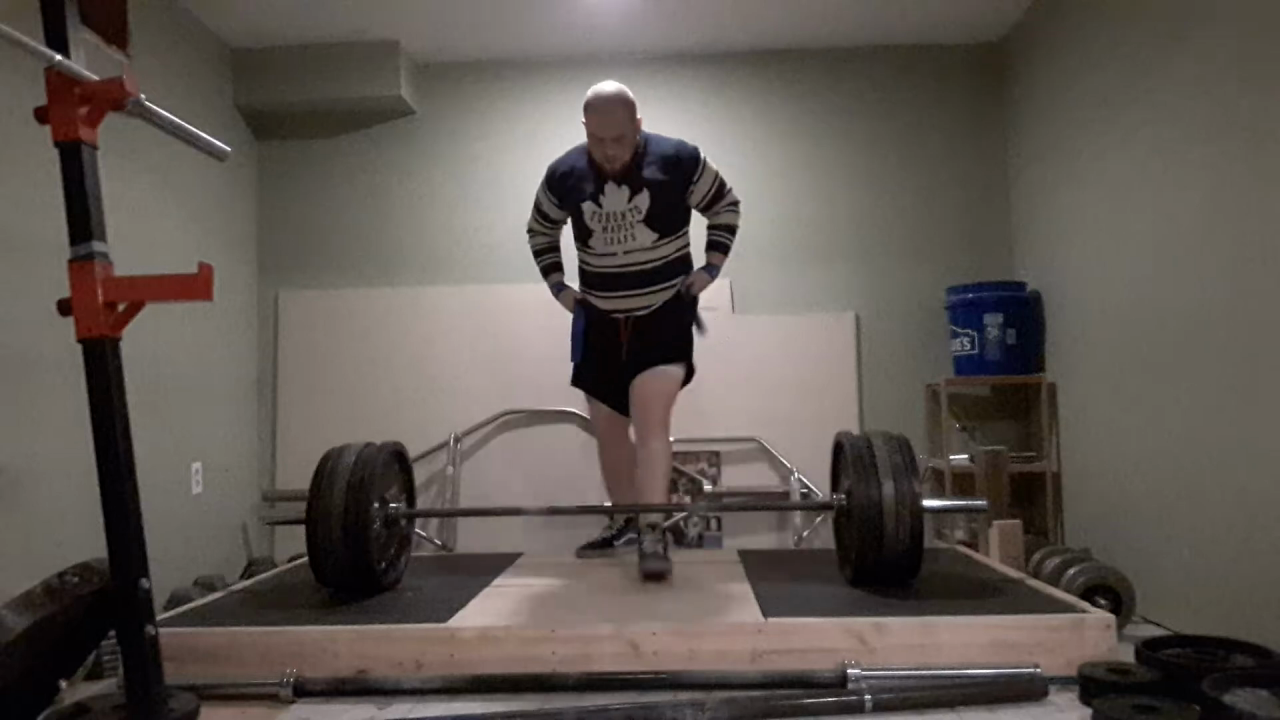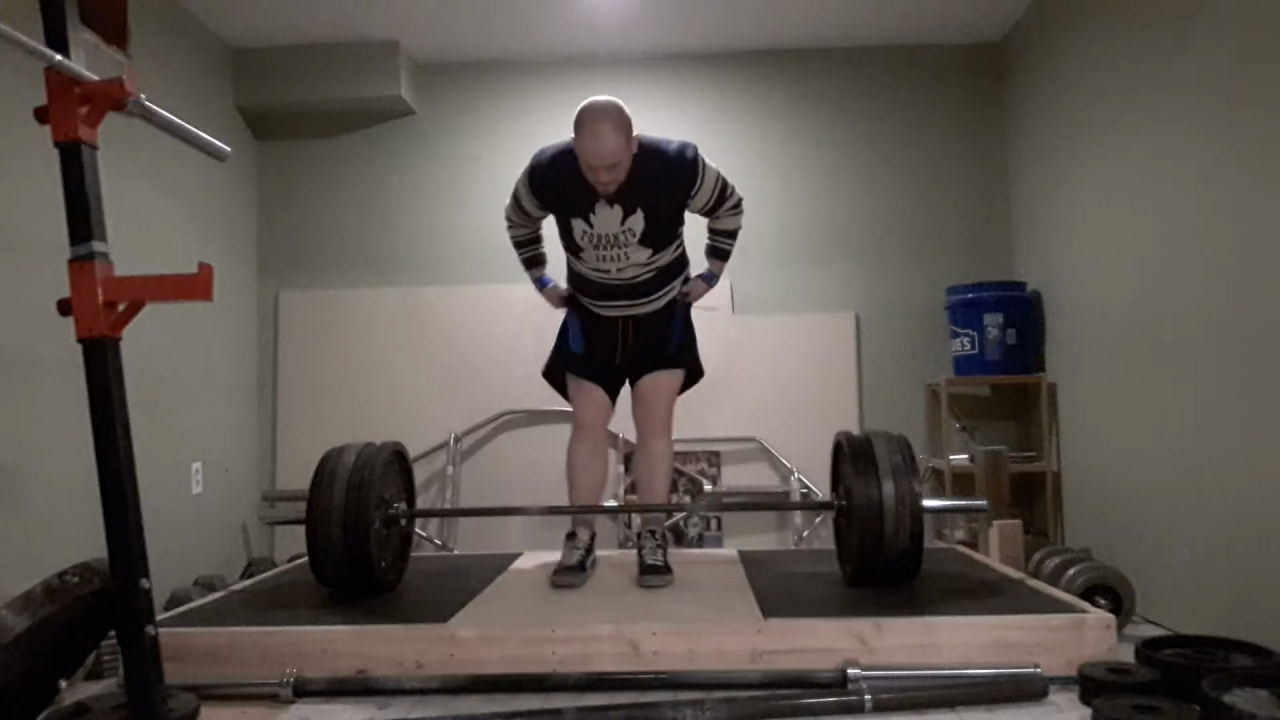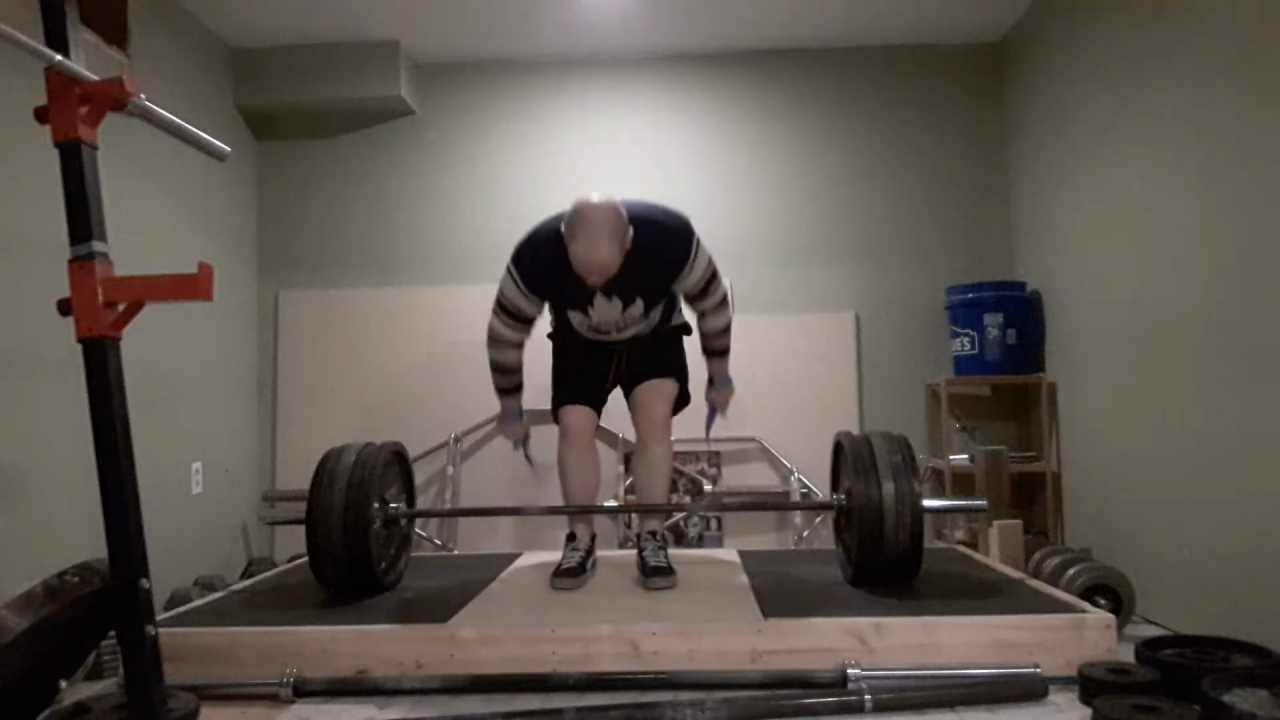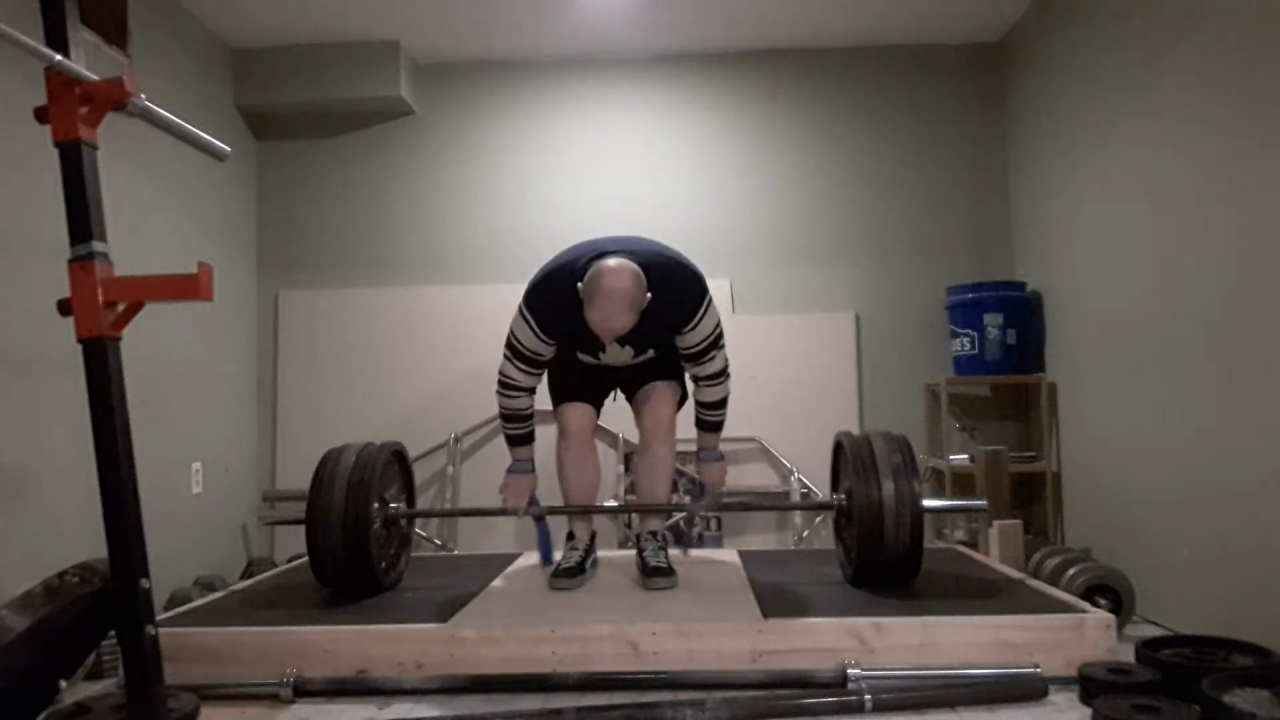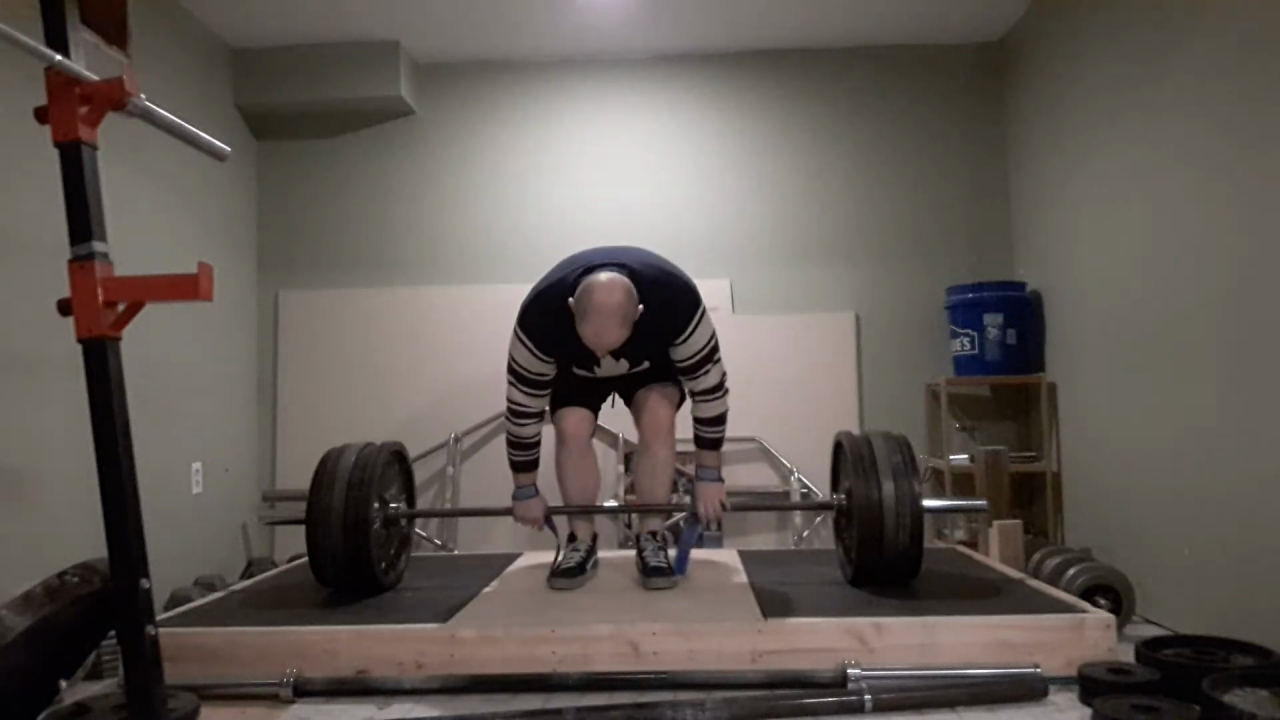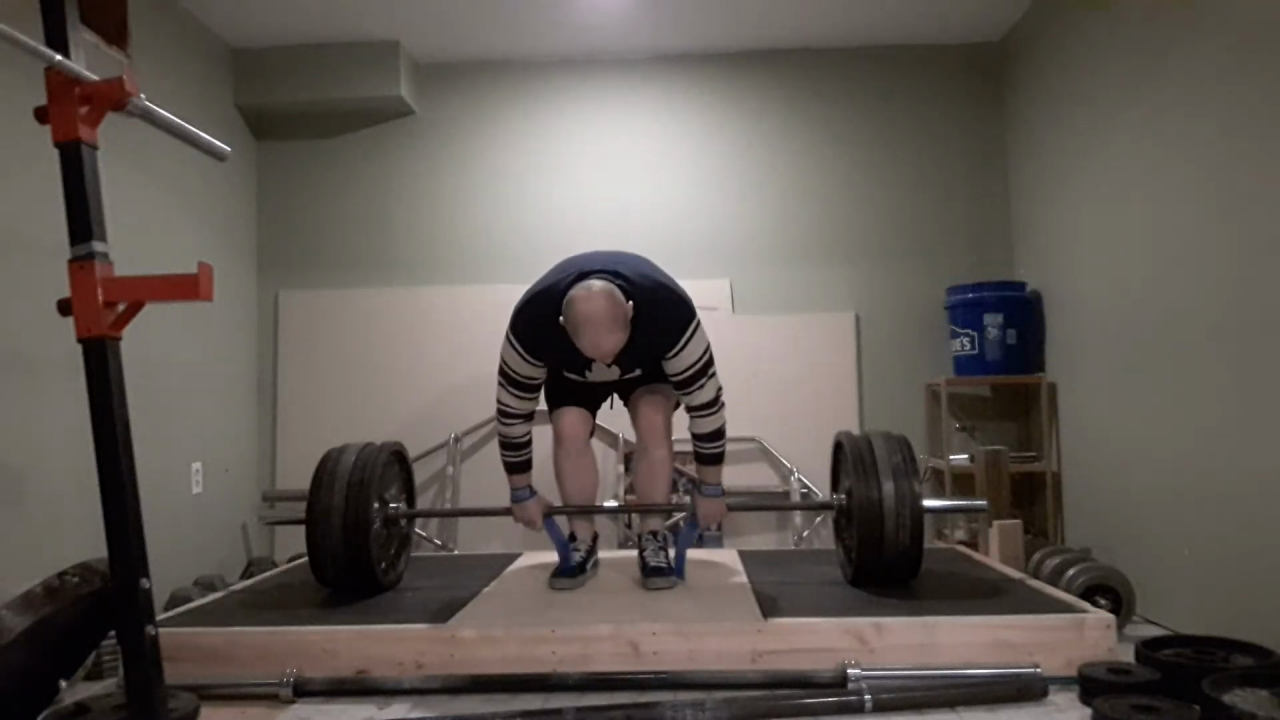
dt=0.4s
person 1, frame 1
left shoulder: (679, 160)
right shoulder: (564, 174)
left elbow: (726, 207)
right elbow: (540, 231)
left wrist: (712, 265)
right wrist: (557, 284)
left hip: (664, 314)
right hip: (601, 321)
left knee: (650, 417)
right knee: (608, 429)
left ankle: (652, 532)
right ankle: (625, 521)
person 1, frame 2
left shoulder: (677, 164)
right shoulder: (547, 171)
left elbow: (729, 207)
right elbow: (519, 220)
left wrist: (711, 272)
right wrist: (540, 279)
left hip: (661, 314)
right hip: (589, 317)
left knee: (654, 422)
right knee: (590, 423)
left ankle: (652, 538)
right ankle: (581, 538)
person 1, frame 3
left shoulder: (669, 236)
right shoulder: (536, 254)
left elbow: (712, 302)
right elbow: (505, 334)
left wrist: (719, 375)
right wrist: (511, 409)
left hip: (654, 338)
right hip: (579, 345)
left knee: (655, 418)
right knee: (576, 429)
left ankle: (651, 540)
right ankle: (581, 541)
person 1, frame 4
left shoulder: (682, 287)
right shoulder: (548, 295)
left elbow: (712, 372)
right elbow: (515, 381)
left wrist: (709, 452)
right wrist: (522, 465)
left hip: (654, 354)
right hip: (576, 357)
left knee: (658, 421)
right knee: (574, 426)
left ankle: (651, 539)
right ankle: (581, 541)
person 1, frame 5
left shoulder: (676, 298)
right shoulder: (541, 313)
left elbow: (709, 386)
right elbow: (523, 407)
left wrist: (708, 475)
right wrist: (525, 490)
left hip: (651, 359)
left knee: (658, 421)
right knee: (572, 430)
left ankle: (651, 540)
right ankle: (582, 541)
person 1, frame 6
left shoulder: (669, 310)
right shoulder: (533, 319)
left elbow: (705, 401)
right elbow: (513, 409)
left wrist: (710, 489)
right wrist: (521, 492)
left hip: (648, 362)
left knee: (654, 422)
right knee: (570, 430)
left ankle: (653, 539)
right ankle: (582, 541)
